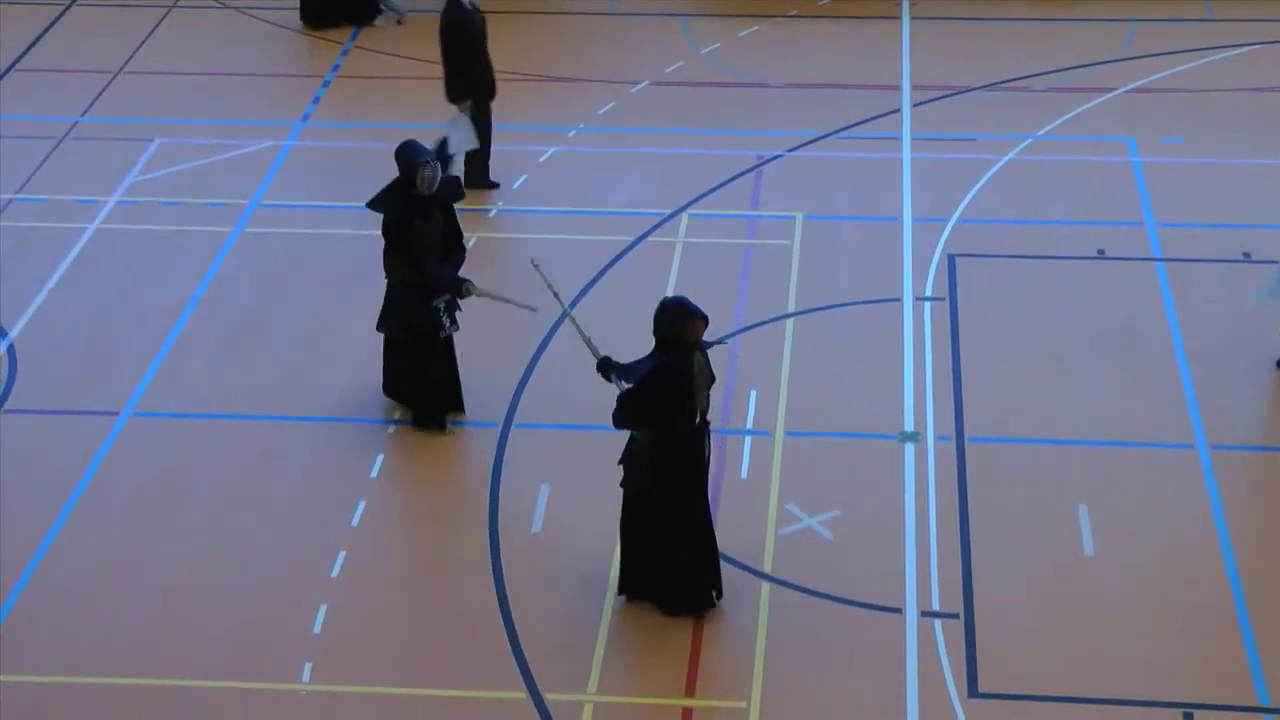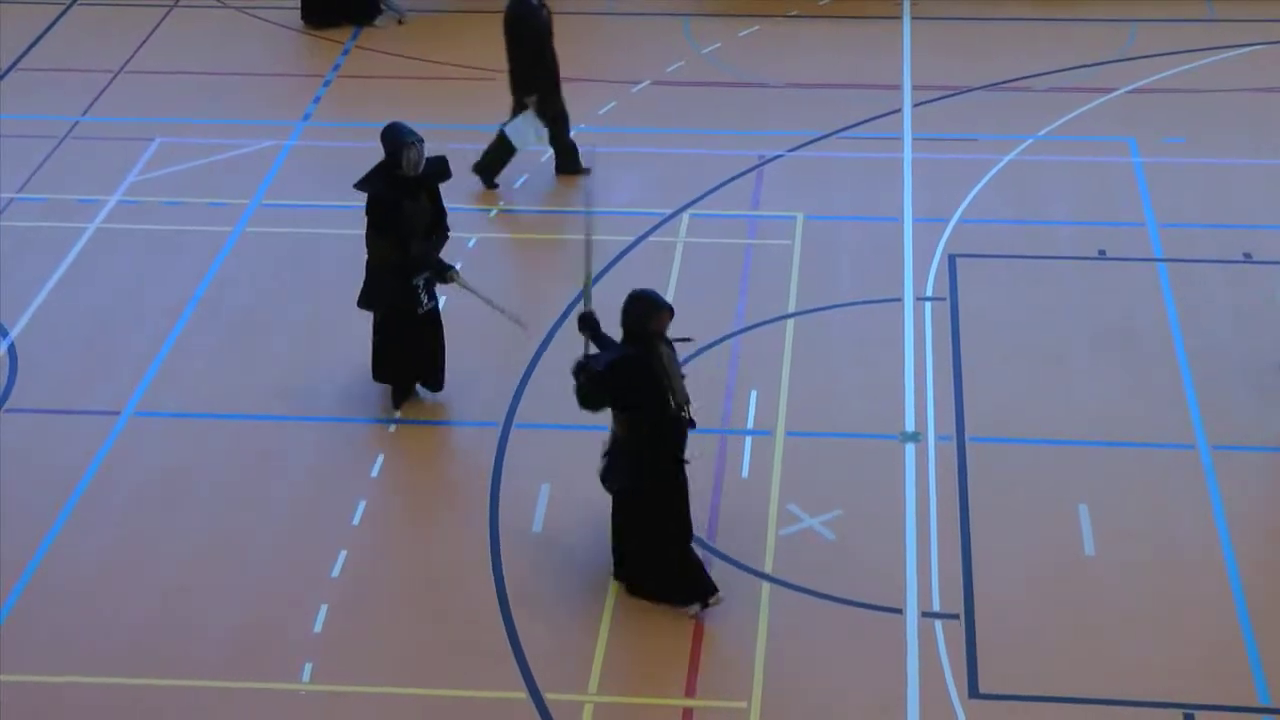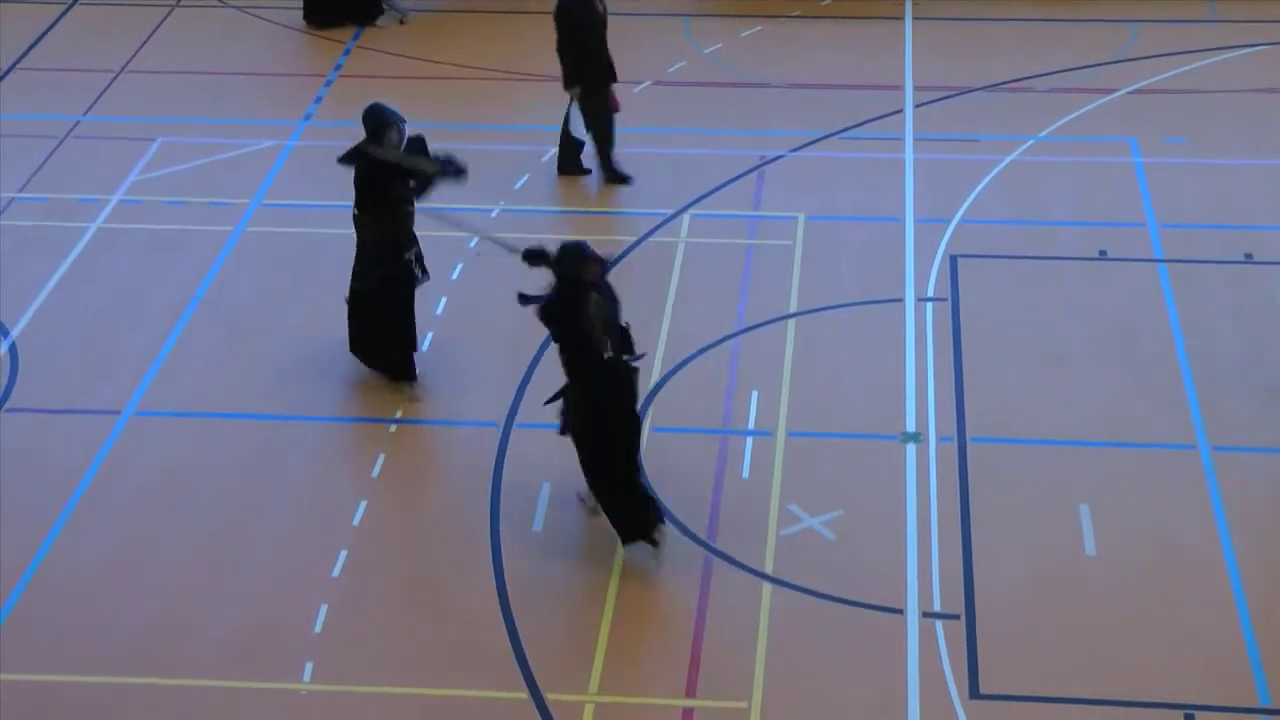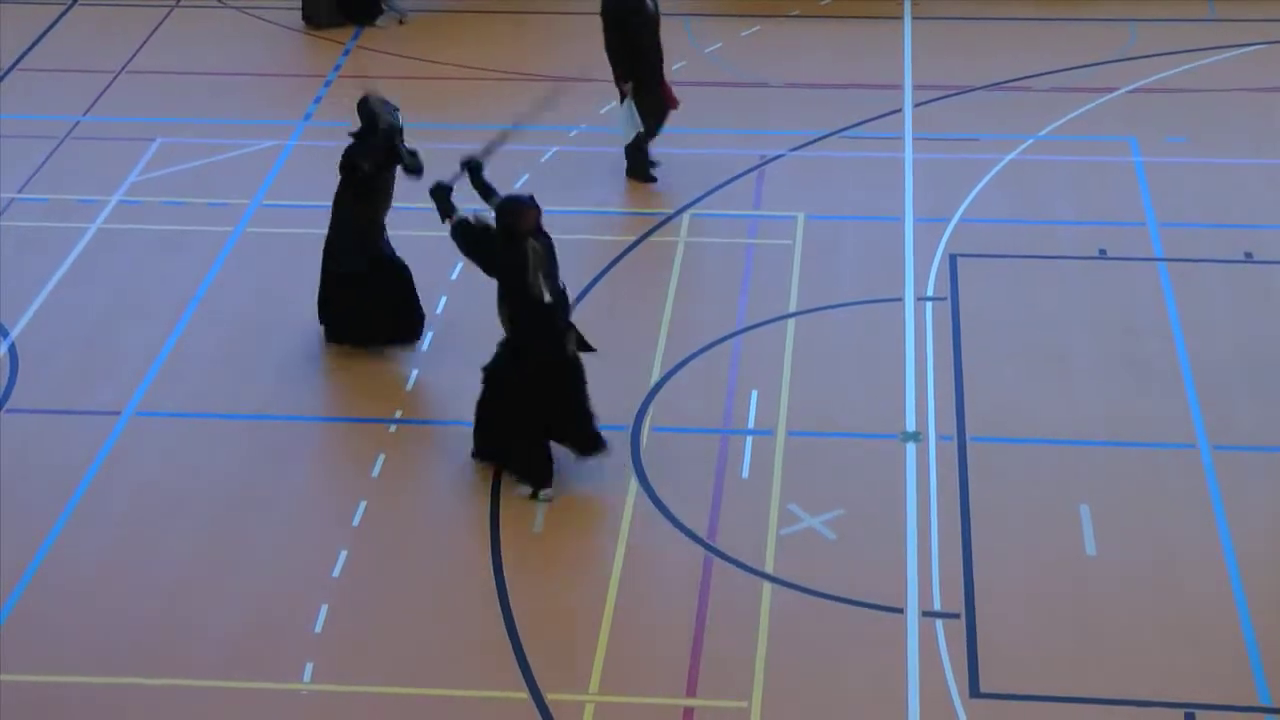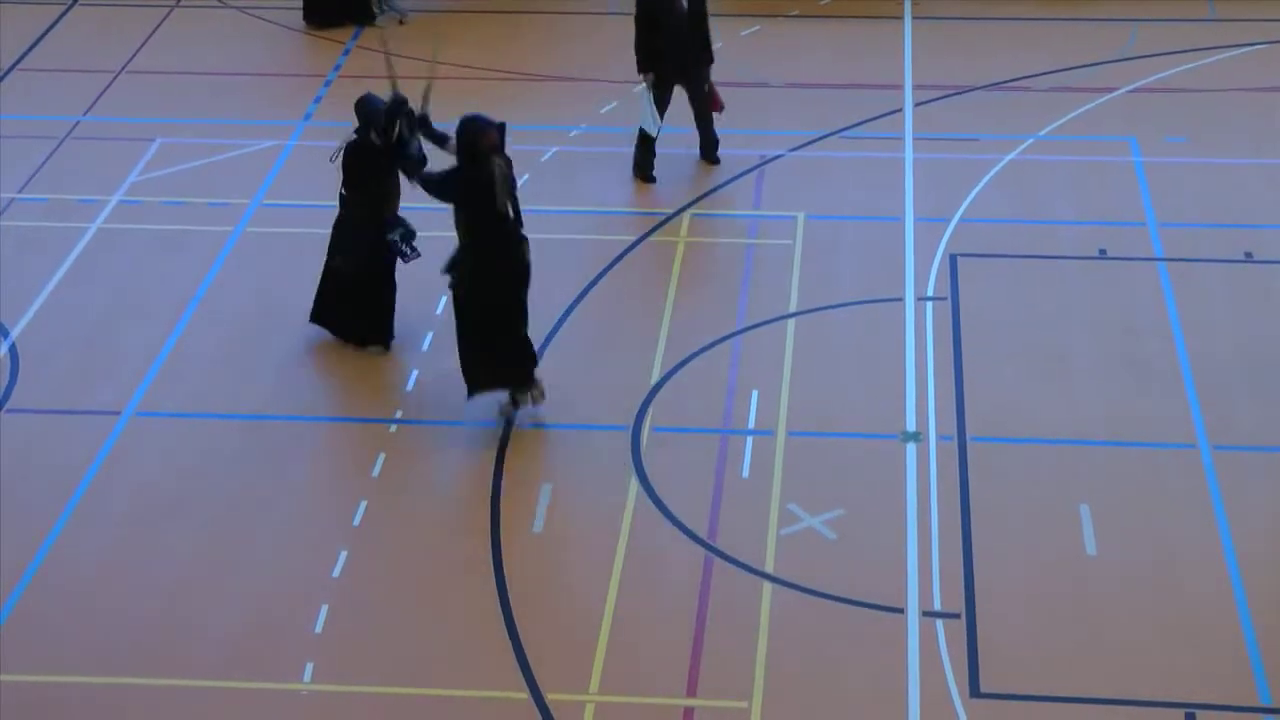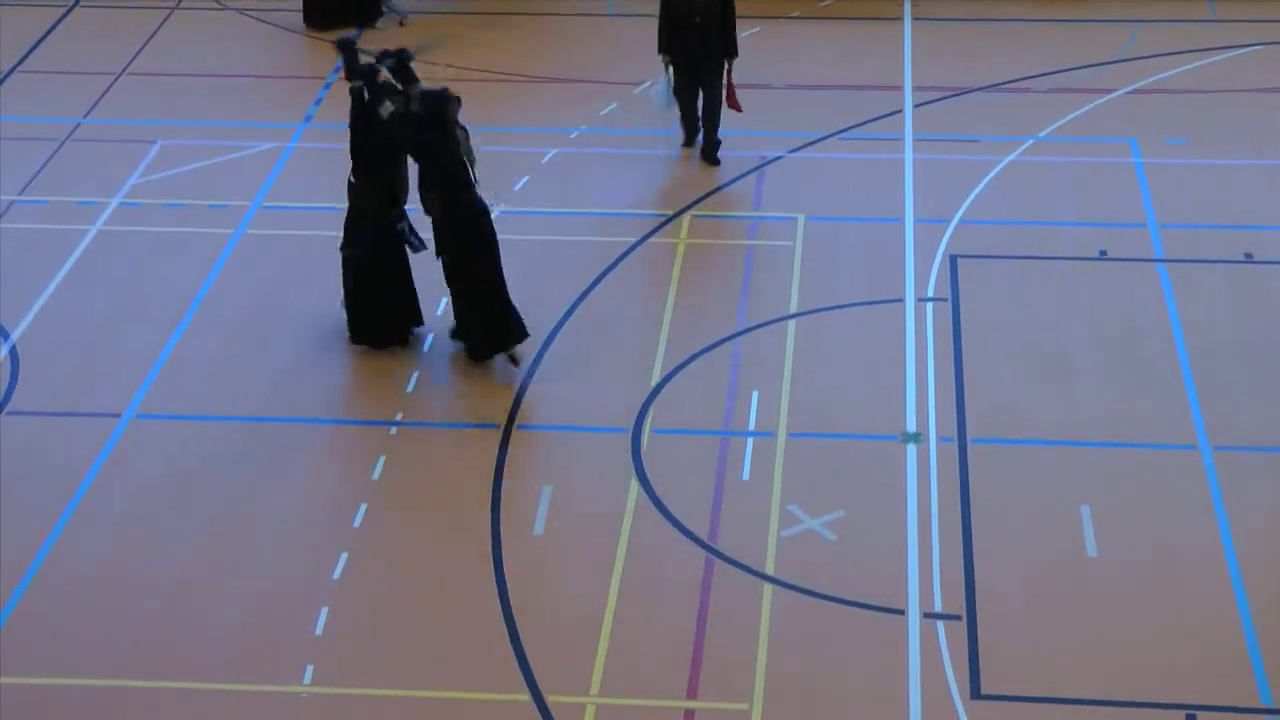
dt=0.3s
person 1, frame 1
left shoulder: (661, 372)
right shoulder: (694, 357)
left elbow: (625, 418)
left wrist: (625, 396)
right wrist: (616, 368)
left hip: (664, 460)
right hip: (691, 452)
left knee: (667, 527)
right knee: (688, 522)
left ankle: (688, 597)
person 1, frame 2
left shoulder: (630, 363)
right shoulder: (658, 348)
right wrist: (595, 333)
left hip: (649, 448)
right hip: (666, 439)
left knee: (657, 519)
left ankle: (695, 590)
person 1, frame 3
left shoulder: (562, 309)
right shoulder: (603, 293)
right wrist: (547, 258)
left hip: (592, 395)
right hip: (621, 386)
left knee: (605, 462)
right knee: (618, 451)
left ankle: (646, 519)
person 1, frame 4
left shoulder: (503, 254)
right shoulder: (542, 242)
left elbow: (464, 235)
right elbow: (509, 207)
left wrist: (443, 202)
right wrist: (479, 180)
left hip: (528, 345)
right hip: (560, 338)
left knee: (504, 400)
right knee: (562, 397)
left ankle: (537, 478)
person 1, frame 5
left shoulder: (467, 178)
right shoulder: (499, 164)
left elbow: (433, 184)
right elbow: (458, 145)
right wrist: (429, 129)
left hip: (485, 261)
right hip: (512, 255)
left knee: (482, 327)
right knee: (508, 322)
left ankle: (521, 382)
right ankle: (519, 384)
person 1, frame 6
left shoulder: (435, 144)
right shoulder: (454, 133)
right elbow: (422, 97)
right wrist: (403, 71)
left hip: (457, 221)
right hip: (471, 215)
left knee: (473, 281)
right knee: (481, 275)
right ankle: (470, 329)
person 2, frame 1
left shoulder: (441, 198)
right shoulder: (397, 212)
left elbow: (456, 244)
right elbow: (415, 262)
left wrist: (449, 278)
right wrist: (455, 283)
left hip: (436, 284)
right hip: (408, 289)
left knee: (439, 346)
right knee: (417, 350)
left ankle: (439, 404)
right ankle: (428, 411)
person 2, frame 2
left shoulder: (426, 180)
right shoulder: (382, 193)
left elbow: (440, 224)
right elbow: (402, 242)
left wrist: (432, 258)
right wrist: (439, 266)
left hip: (419, 264)
right hip: (390, 267)
left knee: (427, 322)
right knee: (397, 326)
left ankle: (423, 375)
right ankle: (402, 382)
person 2, frame 3
left shoulder: (406, 156)
right shoulder: (368, 169)
left wrist: (445, 167)
left hip: (402, 241)
right hip: (377, 247)
left knee: (400, 302)
right knee: (389, 307)
right ankle: (395, 366)
person 2, frame 4
left shoulder: (387, 146)
right shoulder: (357, 154)
left elbow: (415, 169)
left wrist: (403, 153)
left hip: (369, 225)
right hip: (351, 230)
person 2, frame 5
right shoulder: (358, 152)
left elbow: (414, 164)
left hip: (380, 223)
right hip: (360, 227)
right knee: (369, 282)
right ankle: (367, 332)
person 2, frame 6
right shoulder: (367, 137)
left hip: (387, 213)
right hip: (370, 217)
left knee: (392, 269)
right knee: (370, 272)
left ankle: (394, 326)
right ankle: (375, 330)
